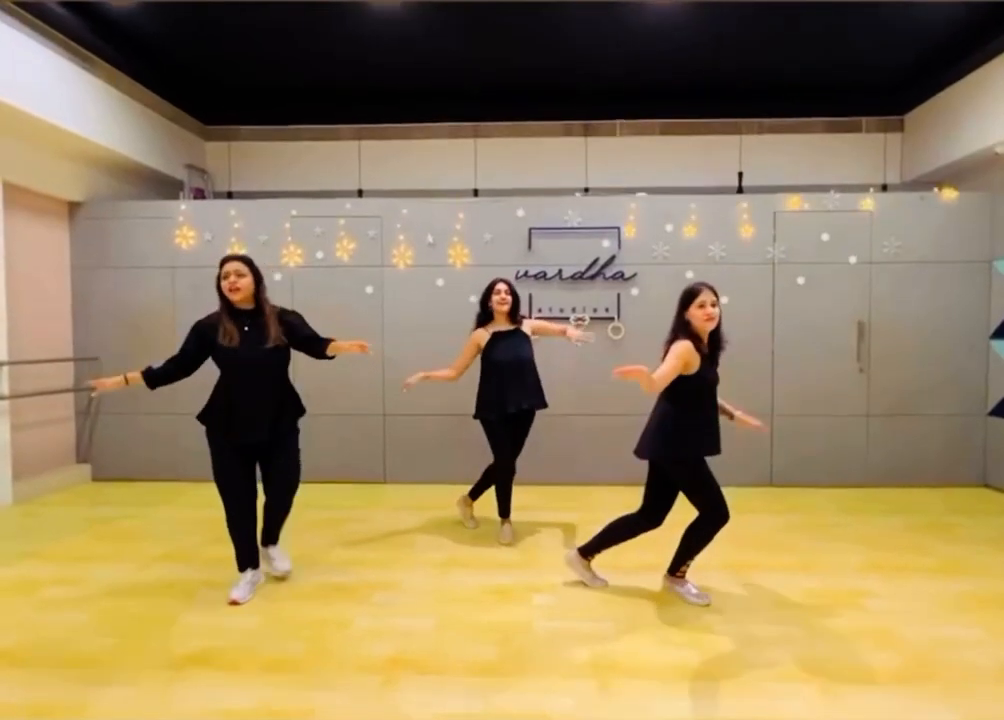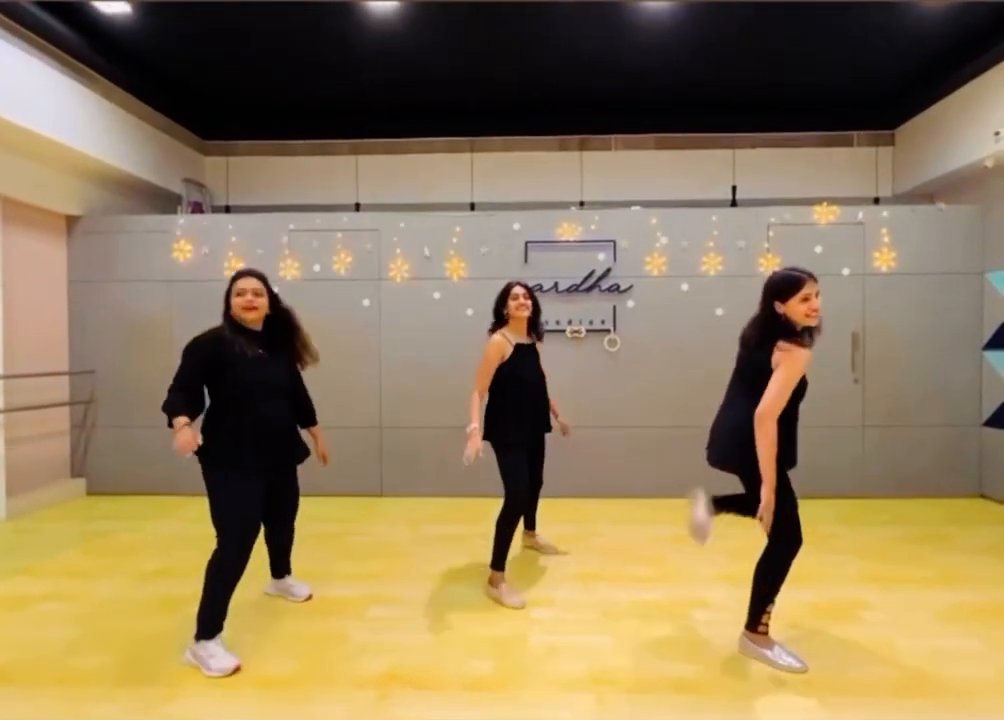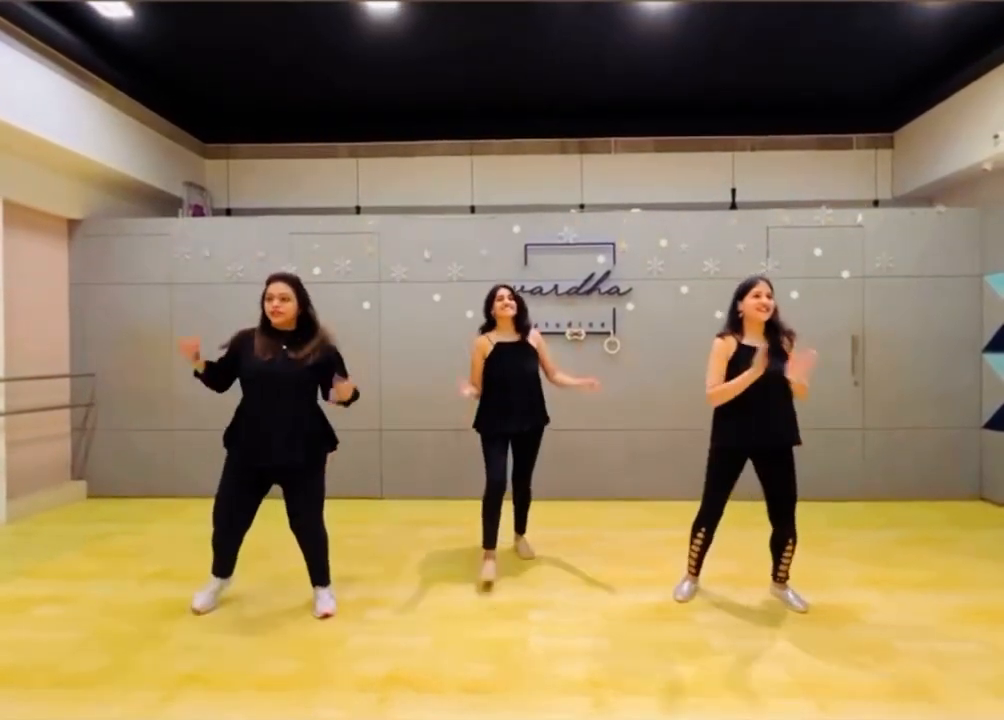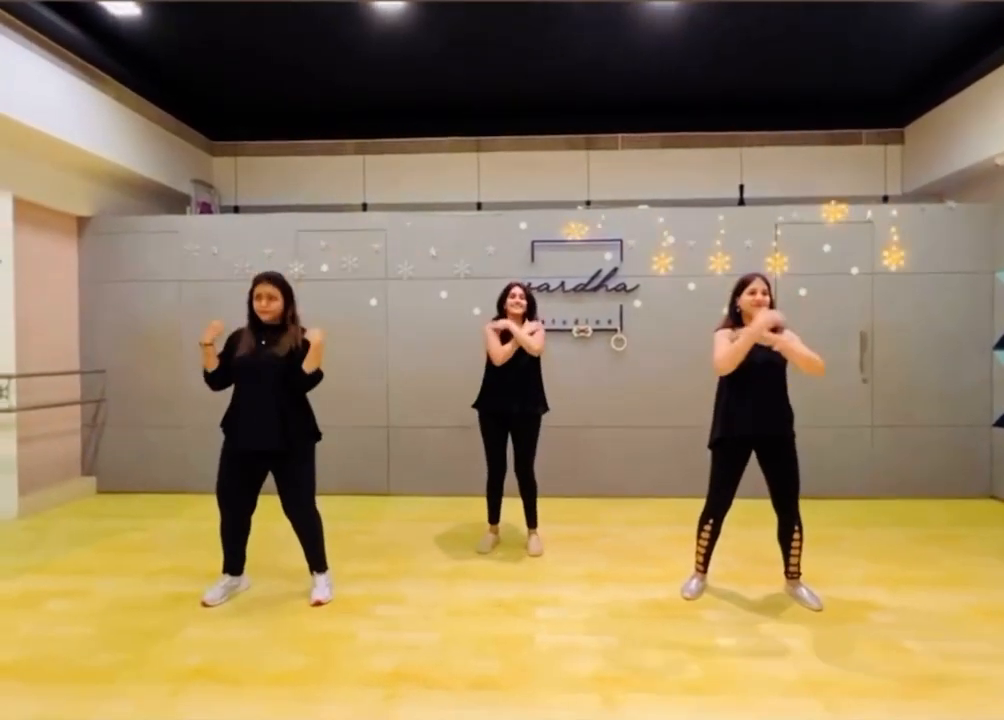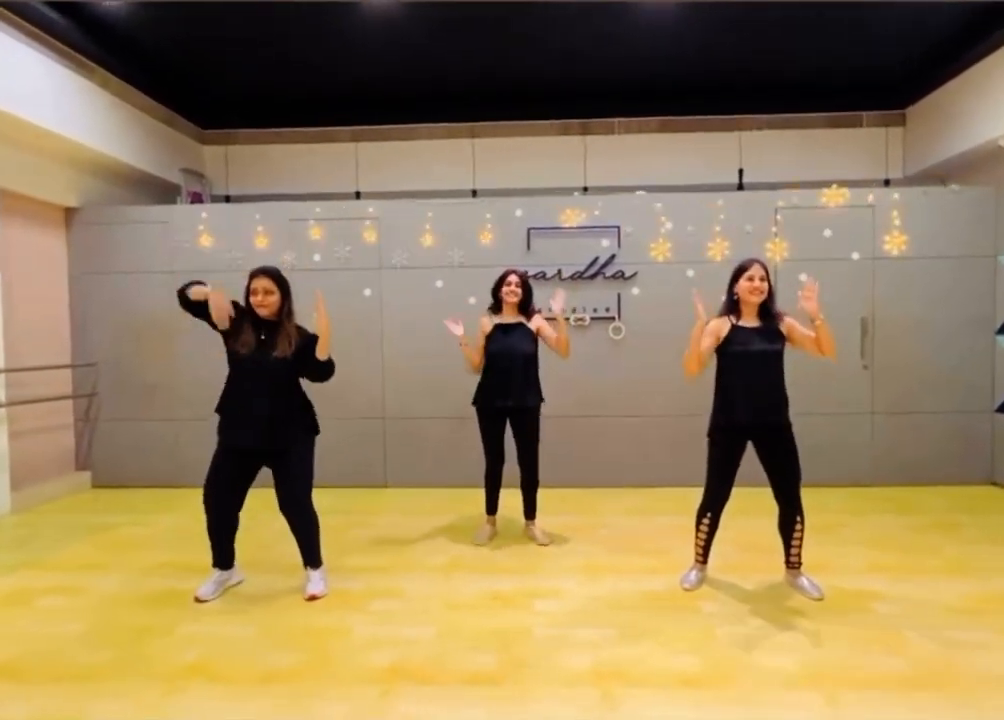
dt=1s
person 1, frame 1
left shoulder: (284, 321)
right shoulder: (209, 328)
left elbow: (315, 345)
right elbow: (177, 367)
left wrist: (342, 346)
right wrist: (126, 379)
left hip: (279, 424)
right hip: (229, 428)
left knee: (283, 488)
right knee: (237, 499)
left ankle: (270, 545)
right ankle: (248, 571)
person 1, frame 2
left shoulder: (282, 346)
right shoulder: (211, 344)
left elbow: (297, 395)
right elbow: (183, 392)
left wrist: (316, 435)
right wrist: (182, 425)
left hip: (277, 452)
right hip: (230, 458)
left knee: (282, 518)
right knee: (237, 539)
left ankle: (281, 578)
right ankle: (204, 641)
person 1, frame 3
left shoulder: (318, 346)
right shoulder: (246, 342)
left elbow: (338, 390)
right elbow: (220, 381)
left wrist: (348, 391)
right wrist: (197, 361)
left hip: (302, 450)
right hip: (249, 447)
left knee: (307, 521)
right knee: (228, 516)
left ankle: (322, 588)
right ankle: (219, 579)
person 1, frame 4
left shoulder: (299, 340)
right shoulder: (241, 338)
left elbow: (305, 383)
right elbow: (217, 380)
left wrist: (317, 351)
right wrist: (207, 346)
left hip: (291, 438)
right hip: (243, 437)
left knee: (300, 507)
right knee: (232, 507)
left ankle: (320, 575)
right ankle: (233, 575)
person 1, frame 5
left shoulder: (299, 338)
right shoulder: (236, 322)
left elbow: (320, 373)
right elbow: (186, 296)
left wrist: (324, 329)
right wrist: (210, 296)
left hip: (290, 435)
right hip: (240, 432)
left knee: (296, 503)
right knee: (218, 500)
left ankle: (315, 570)
right ankle: (224, 570)
person 2, frame 1
left shoulder: (710, 346)
right shoulder: (683, 348)
right elbow: (656, 385)
left wrist: (735, 414)
right wrist: (643, 376)
left hip: (679, 442)
right hip: (674, 445)
left knee: (651, 514)
right knee: (715, 513)
left ankle: (582, 554)
right ankle: (677, 576)
person 2, frame 2
left shoulder: (758, 332)
right shoulder: (794, 350)
right elbow: (765, 414)
right wrist: (769, 485)
left hip: (731, 438)
right hip: (746, 447)
left knee: (780, 511)
right knee: (786, 538)
left ankle: (710, 503)
right ankle: (755, 636)
person 2, frame 3
left shoulder: (784, 341)
right shoulder: (725, 344)
left elbow: (800, 393)
right elbow: (715, 396)
left wrist: (797, 376)
right wrist: (752, 374)
left hip: (775, 441)
right hip: (730, 440)
left knee: (784, 518)
right knee: (711, 512)
left ankle: (780, 582)
right ankle: (691, 576)
person 2, frame 4
left shoulder: (783, 335)
right shoulder: (726, 335)
left elbow: (817, 369)
right elbow: (723, 366)
left wrist: (778, 340)
right wrist: (754, 331)
left hip: (777, 432)
right hip: (733, 432)
left knee: (789, 509)
right knee: (717, 505)
left ankle: (794, 580)
right ankle: (699, 574)
person 2, frame 5
left shoulder: (781, 324)
right shoulder: (721, 325)
left elbow: (827, 352)
right elbow: (692, 370)
left wrist: (816, 317)
right wrist: (698, 331)
left hip: (773, 423)
right hip: (729, 423)
left knee: (789, 498)
right knee: (715, 496)
left ankle: (793, 570)
right ankle: (699, 565)
person 3, frame 1
left shoulder: (527, 326)
right shoulder: (481, 335)
left elbow: (567, 331)
right elbow: (455, 372)
left wrist: (574, 331)
right wrist: (424, 375)
left hip: (525, 407)
right hip: (494, 410)
left knee: (505, 463)
right knee: (505, 466)
left ankle: (468, 500)
right ankle: (504, 520)
person 3, frame 2
left shoulder: (534, 340)
right shoulder: (498, 342)
right elbow: (479, 390)
left wrist: (557, 415)
right wrist: (474, 428)
left hip: (533, 426)
right hip: (506, 430)
left knee: (531, 485)
right knee: (516, 496)
left ankle: (531, 534)
right ankle: (496, 579)
person 3, frame 3
left shoulder: (533, 338)
right shoulder: (483, 343)
left elbow: (553, 376)
right elbow: (476, 385)
left wrist: (580, 383)
right wrist: (468, 391)
left hip: (530, 420)
right hip: (495, 423)
left knee: (522, 480)
right knee: (496, 484)
left ankle: (520, 537)
right ankle: (489, 555)
person 3, frame 4
left shoulder: (536, 329)
right shoulder: (493, 328)
left elbow: (535, 348)
right elbow: (497, 358)
left wrist: (515, 328)
right wrist: (516, 333)
left hip: (527, 410)
right hip: (493, 409)
left knee: (524, 470)
right knee: (496, 470)
left ankle: (532, 532)
right ankle: (493, 530)
person 3, frame 5
left shoulder: (534, 321)
right shoulder: (487, 323)
left elbow: (563, 351)
right elbow: (476, 366)
left wrist: (559, 316)
right wrist: (461, 339)
left hip: (526, 402)
right hip: (490, 402)
left knee: (528, 461)
right knee: (494, 461)
left ankle: (530, 522)
right ankle: (490, 522)
